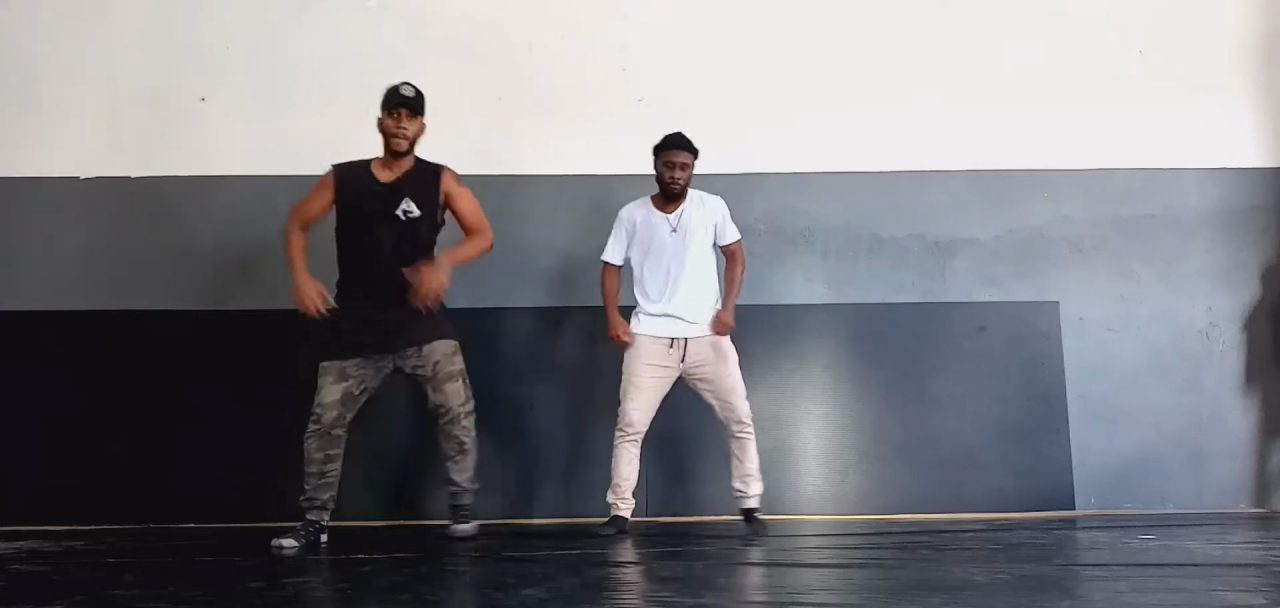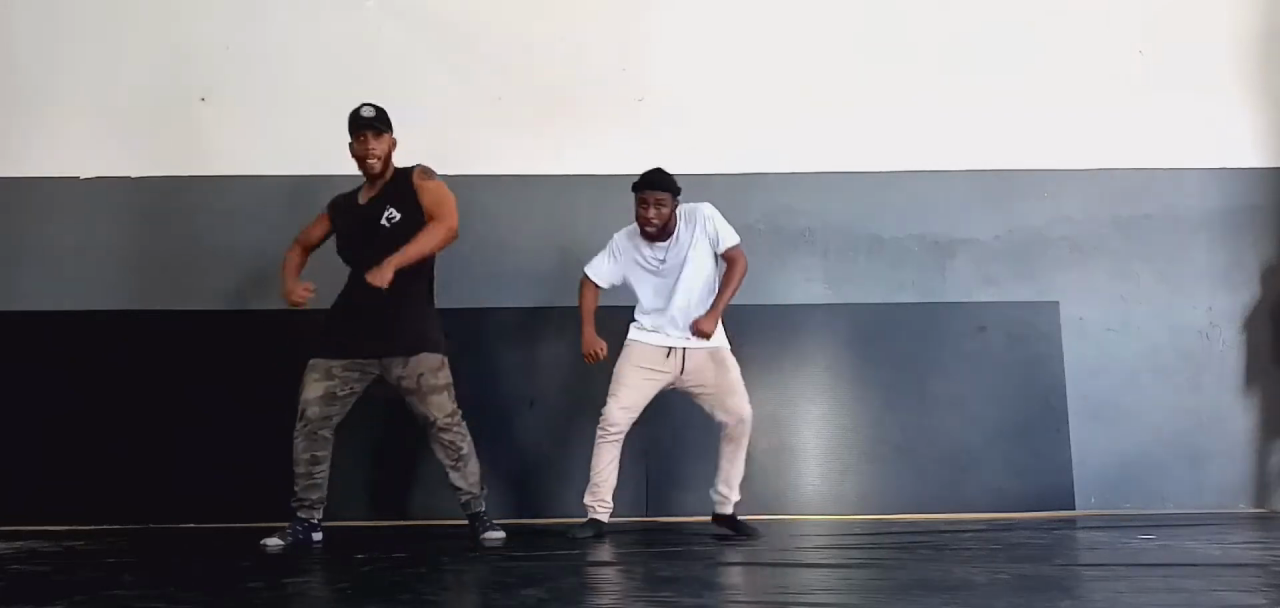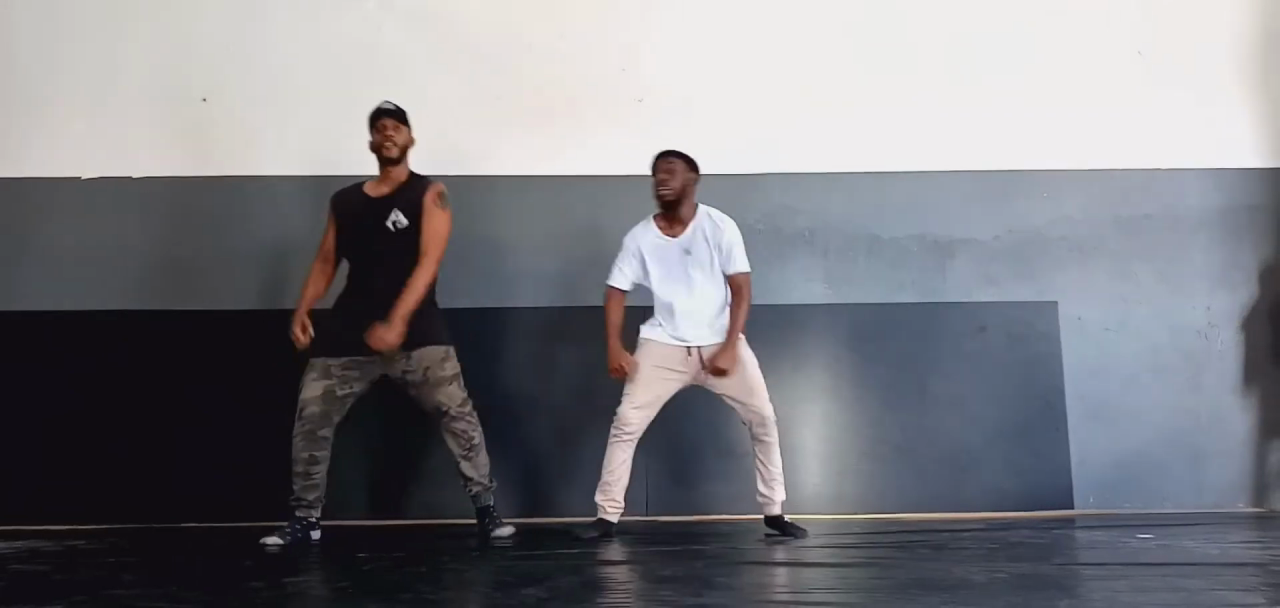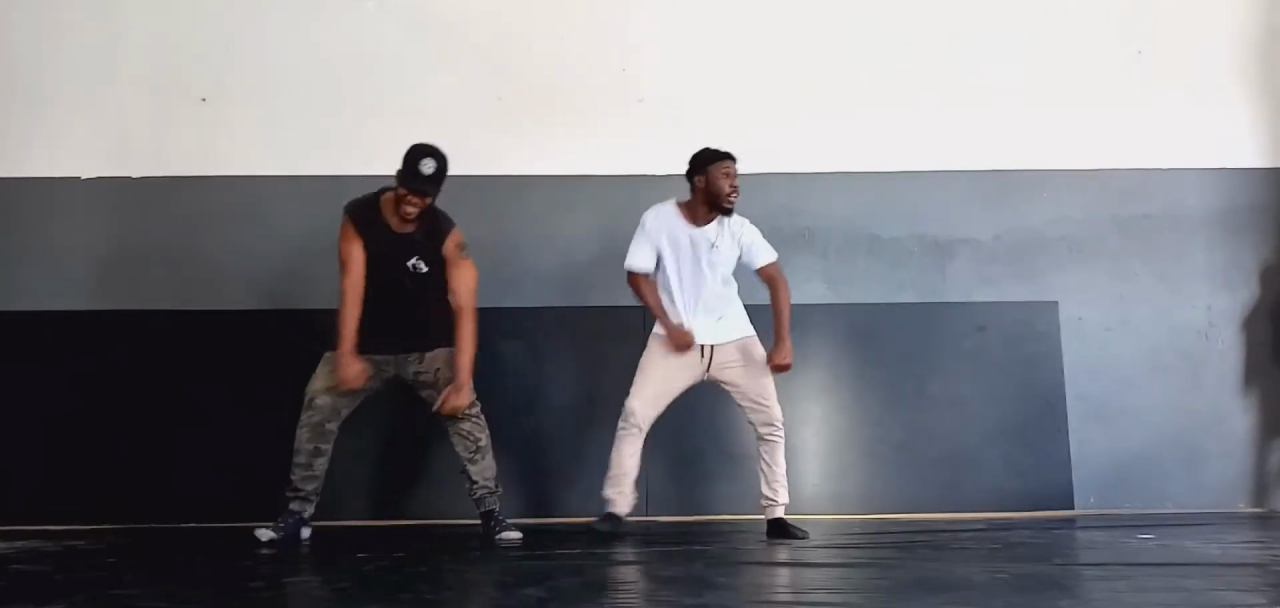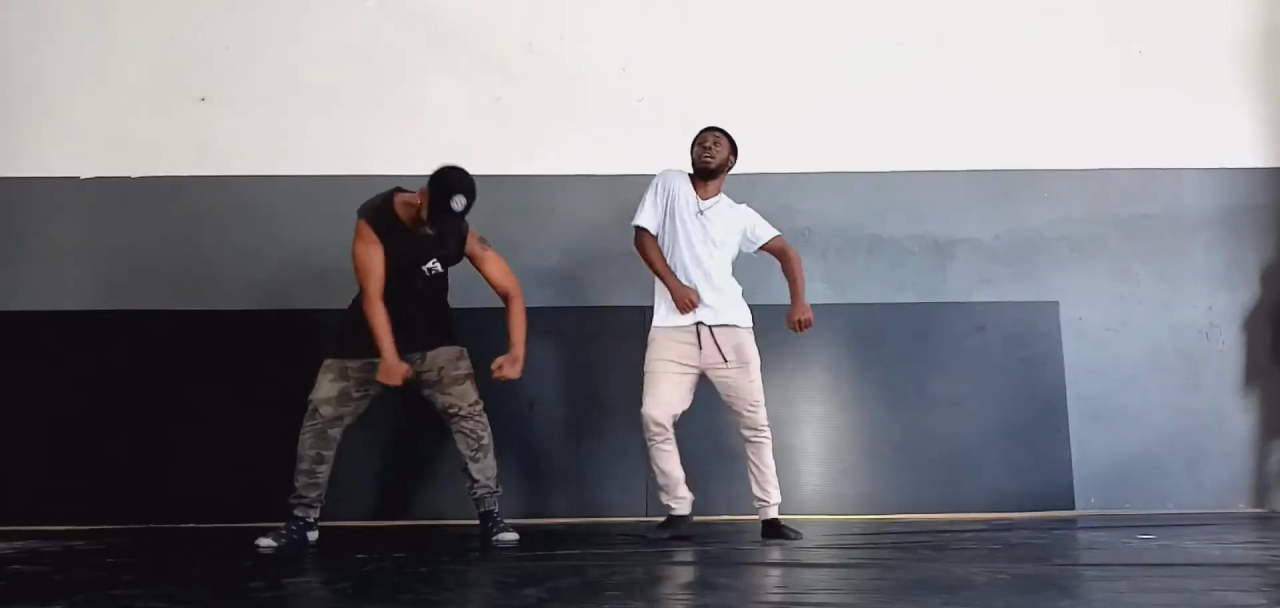
dt=1s
person 1, frame 1
left shoulder: (439, 180)
right shoulder: (344, 178)
left elbow: (483, 235)
right elbow: (297, 223)
left wrist: (444, 264)
right wrist: (301, 276)
left hip: (420, 322)
right hip: (354, 324)
left knee: (456, 408)
right knee: (326, 420)
left ankle: (460, 505)
right ankle: (315, 522)
person 1, frame 2
left shoulder: (419, 181)
right shoulder: (341, 206)
left elbow: (448, 225)
right elbow: (301, 244)
left wrist: (391, 264)
right wrist: (290, 279)
left hip: (412, 331)
right hip: (349, 333)
left knee: (445, 421)
right knee: (312, 419)
left ankle: (478, 513)
right ankle: (306, 521)
person 1, frame 3
left shoulder: (429, 194)
right shoulder: (345, 200)
left elbow: (428, 263)
right elbow: (325, 261)
left wrist: (397, 321)
right wrist: (302, 310)
left hip: (414, 330)
right hip: (349, 330)
left knee: (457, 412)
right knee: (310, 417)
left ankle: (485, 509)
right ankle: (304, 520)
person 1, frame 4
left shoulder: (445, 233)
right shoulder: (359, 216)
left elbow: (465, 309)
right elbow: (352, 287)
left wrist: (463, 382)
right wrist: (346, 354)
left hip: (430, 339)
right hip: (371, 337)
left knee: (465, 413)
right knee: (318, 411)
left ankle: (490, 513)
right ankle: (297, 515)
person 1, frame 5
left shoulder: (462, 234)
right shoulder: (375, 218)
left elbow: (511, 292)
right elbow: (372, 294)
left wrist: (517, 352)
right wrist: (388, 357)
left hip: (432, 340)
right hip: (369, 338)
left knee: (470, 413)
right knee: (321, 416)
left ankle: (490, 515)
right ankle: (303, 520)
person 2, frame 1
left shoulder: (711, 207)
right shoulder: (632, 215)
left elbow: (735, 255)
right elbow: (611, 266)
left wrist: (728, 306)
right wrist: (613, 315)
left hip: (705, 336)
right hip: (651, 336)
left knee: (739, 415)
right knee: (630, 422)
left ankle: (749, 505)
right ankle: (620, 512)
person 2, frame 2
left shoulder: (703, 217)
right shoulder: (623, 242)
left elbow: (737, 261)
right elbow: (590, 282)
left wrist: (714, 314)
right wrist: (588, 333)
left hip: (702, 343)
right hip: (648, 345)
left knee: (738, 417)
right knee: (612, 422)
left ankle: (725, 509)
right ankle: (597, 515)
person 2, frame 3
left shoulder: (720, 226)
right shoulder: (640, 237)
left elbow: (742, 289)
right elbow: (616, 291)
left wrist: (730, 348)
right wrist: (614, 347)
left hip: (719, 344)
right hip: (663, 345)
left knee: (763, 418)
right knee: (626, 423)
left ankle: (774, 511)
right ankle: (607, 515)
person 2, frame 4
left shoulder: (738, 229)
right shoulder: (658, 219)
left elbow: (775, 278)
right elbow: (638, 276)
left wrist: (782, 341)
right wrist: (669, 325)
left hip: (733, 340)
right hip: (674, 339)
left knee: (769, 420)
right knee: (635, 413)
left ankle: (775, 515)
right ankle: (617, 507)
person 2, frame 5
left shoulder: (739, 215)
right shoulder: (668, 184)
left elbow: (785, 251)
right elbow: (643, 236)
left wrist: (799, 301)
right wrist: (673, 284)
left hip: (730, 331)
right hip: (674, 330)
left knee: (755, 423)
right knee: (656, 416)
left ankle: (769, 516)
right ankle: (678, 510)
